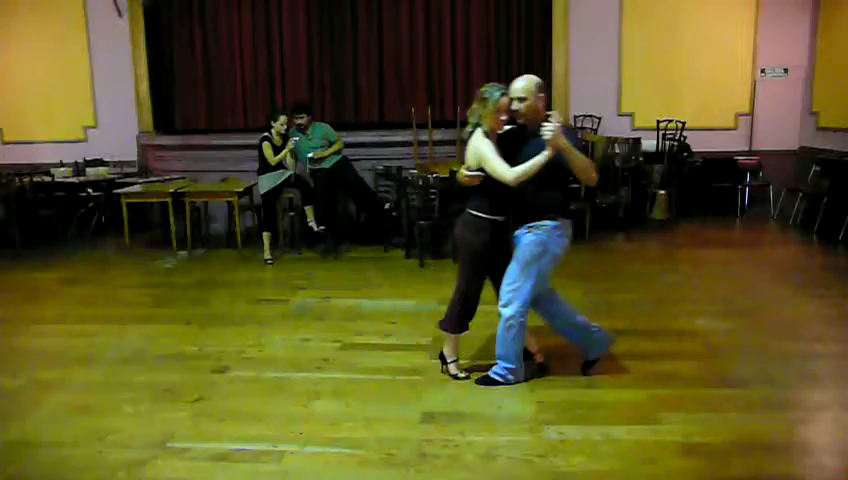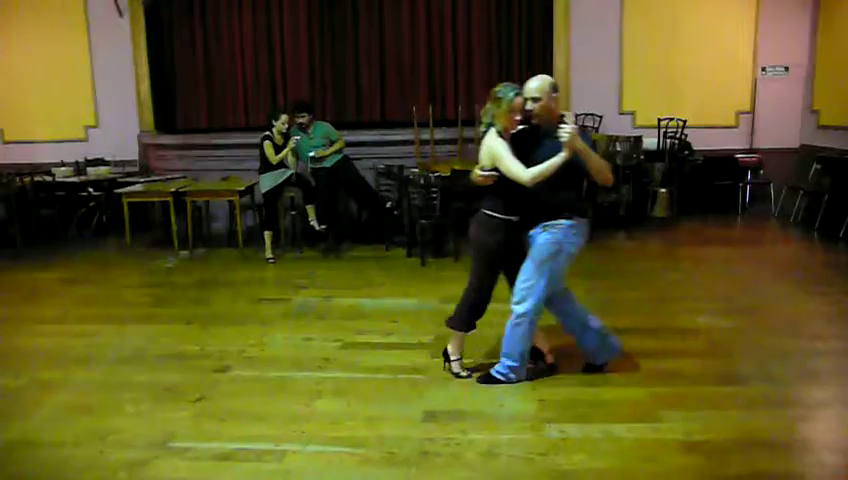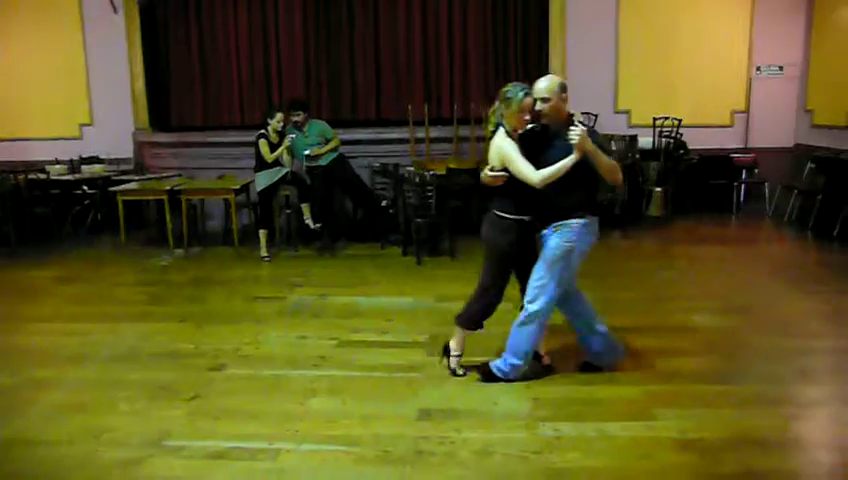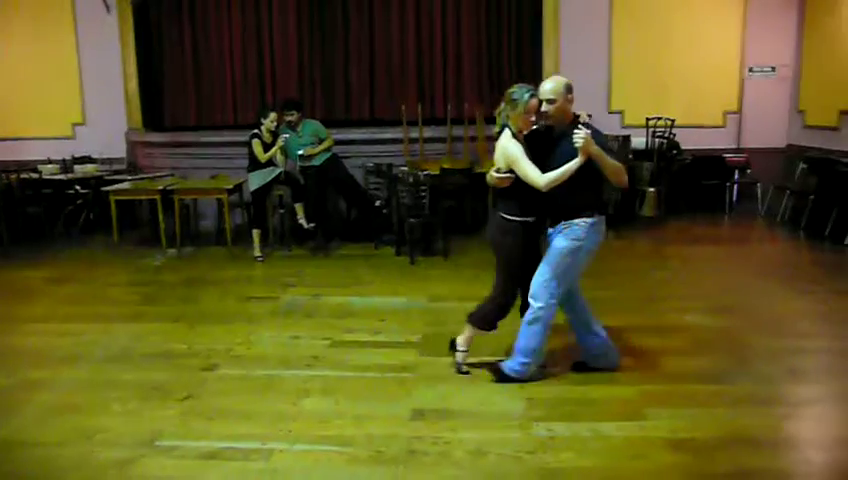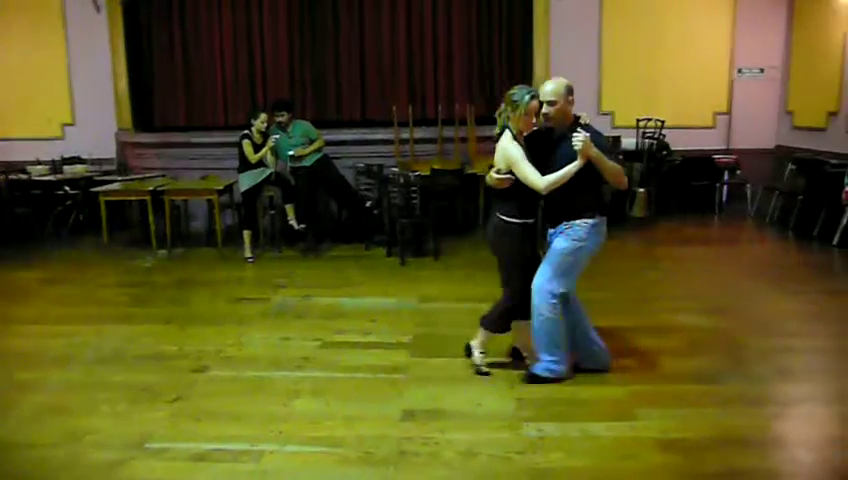
dt=0.1s
person 1, frame 1
left shoulder: (554, 134)
right shoulder: (511, 137)
left elbow: (591, 178)
left wrist: (562, 146)
left hip: (545, 229)
right hip: (526, 228)
left knee: (512, 298)
right knee: (539, 295)
left ankle: (506, 370)
right ankle: (593, 341)
person 1, frame 2
left shoulder: (567, 135)
right shoulder: (525, 137)
left elbow: (606, 178)
left wrist: (578, 146)
left hip: (561, 228)
right hip: (544, 227)
left knee: (525, 296)
right knee: (553, 295)
left ankle: (509, 369)
right ankle: (603, 347)
person 1, frame 3
left shoulder: (580, 134)
left elbow: (616, 178)
left wrist: (588, 148)
left hip: (574, 227)
right hip: (553, 227)
left knee: (539, 294)
right knee: (565, 293)
left ankle: (511, 366)
right ankle: (605, 352)
person 1, frame 4
left shoulder: (587, 135)
left elbow: (621, 180)
left wrist: (593, 151)
left hip: (580, 227)
right hip: (559, 227)
left knee: (542, 292)
right knee: (565, 294)
left ankle: (521, 365)
right ankle: (600, 354)
person 1, frame 5
left shoulder: (589, 136)
left elbow: (621, 181)
left wrist: (592, 153)
right wrist: (495, 176)
left hip: (582, 228)
right hip: (556, 228)
left knee: (544, 289)
right knee: (559, 293)
left ankle: (552, 364)
right ankle: (594, 354)
person 2, frame 1
left shoulder: (493, 138)
right shoulder: (481, 143)
right elbow: (511, 176)
right wrist: (549, 152)
left hip: (495, 226)
right hip: (476, 227)
right knee: (468, 292)
left ankle: (528, 347)
right ankle: (448, 356)
person 2, frame 2
left shoulder: (506, 137)
right shoulder: (494, 143)
right elbow: (526, 177)
right wrist: (565, 153)
left hip: (509, 225)
right hip: (491, 227)
right knee: (478, 291)
left ankle: (540, 347)
right ankle: (453, 353)
person 2, frame 3
left shoulder: (513, 137)
right shoulder: (504, 143)
right elbow: (537, 179)
right wrist: (575, 155)
left hip: (519, 225)
right hip: (504, 227)
right knee: (489, 291)
left ankle: (535, 349)
right ankle: (453, 349)
person 2, frame 4
left shoulder: (519, 139)
right shoulder: (510, 145)
right elbow: (543, 182)
right wrist: (581, 158)
left hip: (523, 226)
right hip: (509, 228)
right knee: (505, 294)
right ankle: (461, 343)
person 2, frame 5
left shoulder: (518, 140)
right shoulder: (509, 147)
right elbow: (542, 185)
right wrist: (580, 161)
left hip: (521, 227)
right hip: (509, 230)
left knee: (527, 290)
right knee: (516, 294)
left ankle: (522, 349)
right ankle: (477, 345)
person 3, frame 1
left shoulder: (285, 137)
right shoulder: (266, 139)
left elbow: (289, 161)
right elbow: (273, 161)
left wrist: (293, 172)
right wrist: (287, 149)
left hip: (282, 172)
right hip: (267, 177)
left knee: (306, 185)
right knee: (269, 212)
left ankle: (311, 221)
right ankle: (266, 250)
person 3, frame 2
left shoulder: (286, 136)
right shoulder: (267, 138)
left elbow: (290, 159)
right elbow: (274, 160)
left wrist: (294, 171)
right wrist: (288, 148)
left hip: (283, 171)
right hip: (269, 176)
left knee: (308, 184)
right knee: (270, 211)
left ankle: (312, 220)
right ankle: (268, 249)
person 3, frame 3
left shoulder: (281, 135)
right shoulder: (262, 136)
left elbow: (285, 157)
right elbow: (269, 158)
left wrist: (289, 170)
right wrist: (283, 147)
left hip: (279, 170)
right hip: (264, 174)
left knee: (303, 183)
right knee: (265, 210)
left ankle: (307, 218)
right ankle: (263, 248)
person 3, frame 4
left shoulder: (275, 134)
right shoulder: (255, 136)
left elbow: (278, 157)
right elbow: (262, 158)
left wrist: (282, 170)
right wrist: (277, 147)
left hip: (272, 170)
right hip: (257, 174)
left knee: (296, 182)
right knee: (259, 210)
left ankle: (301, 218)
right ankle: (256, 248)
person 3, frame 5
left shoulder: (265, 135)
right shoulder: (246, 137)
left elbow: (269, 158)
right elbow: (253, 159)
right wrist: (267, 147)
left hip: (262, 170)
right hip: (248, 175)
left knee: (287, 183)
right knee: (249, 210)
left ankle: (291, 219)
right ankle: (247, 248)
person 4, frame 1
left shoulder: (322, 128)
right shoulder: (292, 134)
left elbow: (340, 143)
left wrist: (325, 153)
left hip: (337, 163)
right hip: (318, 172)
left knee: (360, 190)
right knee: (325, 206)
left ankle: (385, 217)
right ankle: (336, 237)
person 4, frame 2
left shoulder: (323, 127)
right shoulder: (294, 133)
left elbow: (341, 142)
left wrist: (326, 152)
left hip: (338, 162)
right hip: (320, 171)
left knee: (362, 189)
right knee: (326, 205)
left ankle: (386, 217)
right ankle: (337, 236)
person 4, frame 3
left shoulder: (319, 125)
right shoulder: (289, 131)
left elbow: (337, 140)
left wrist: (322, 150)
left hip: (334, 160)
right hip: (315, 170)
left knee: (357, 187)
right knee: (322, 204)
left ankle: (382, 215)
right ankle: (333, 234)
person 4, frame 4
left shoulder: (312, 125)
right shoulder: (282, 131)
left elbow: (330, 140)
left wrist: (315, 150)
left hip: (327, 160)
right hip: (308, 169)
left knee: (350, 187)
right knee: (315, 204)
left ankle: (374, 214)
right ankle: (327, 234)
person 4, frame 5
left shoulder: (303, 126)
right shoulder: (273, 132)
left elbow: (321, 141)
left wrist: (306, 151)
left hip: (318, 161)
right hip: (299, 170)
left knee: (341, 188)
right knee: (306, 204)
left ankle: (364, 215)
right ankle: (318, 235)
